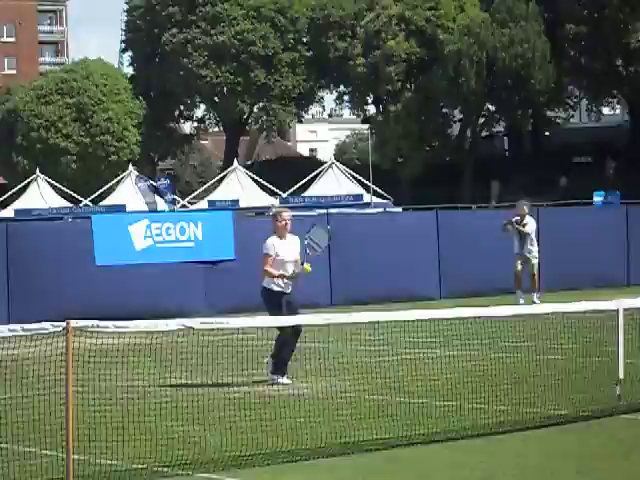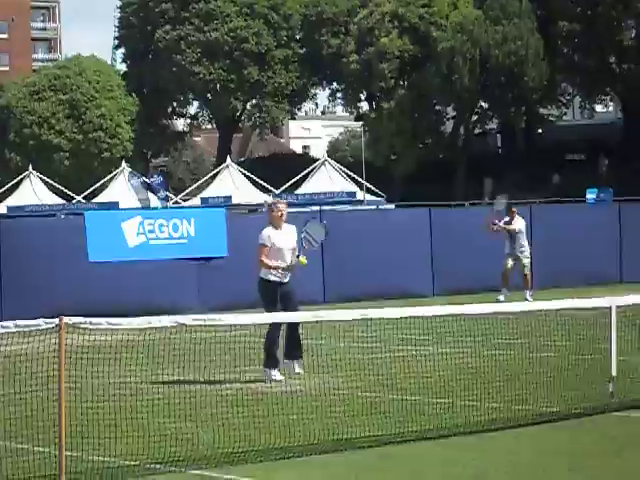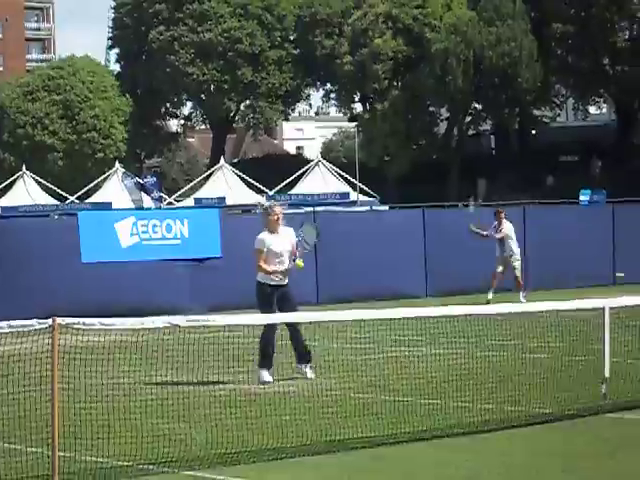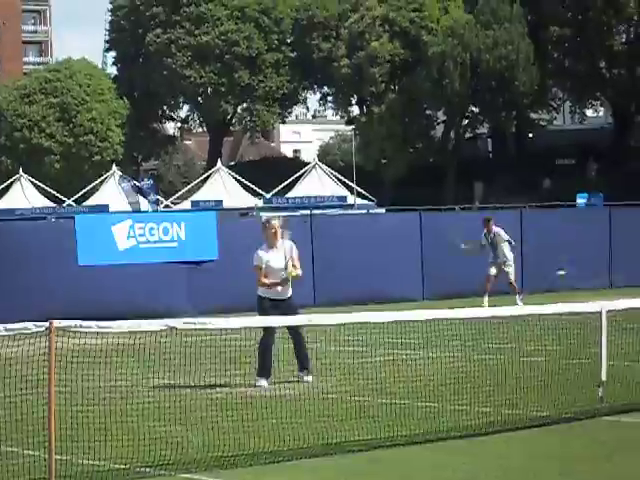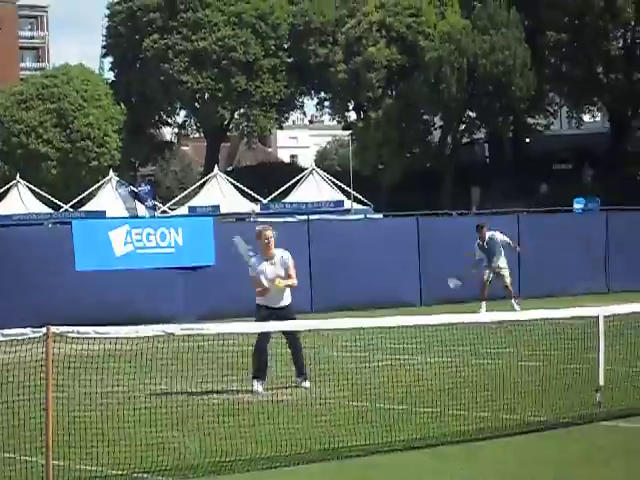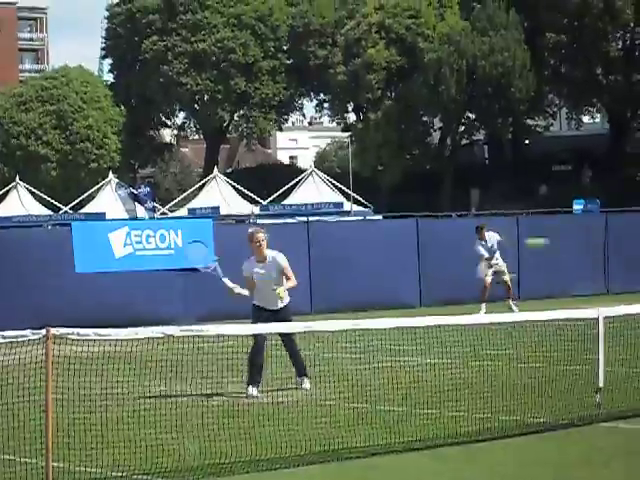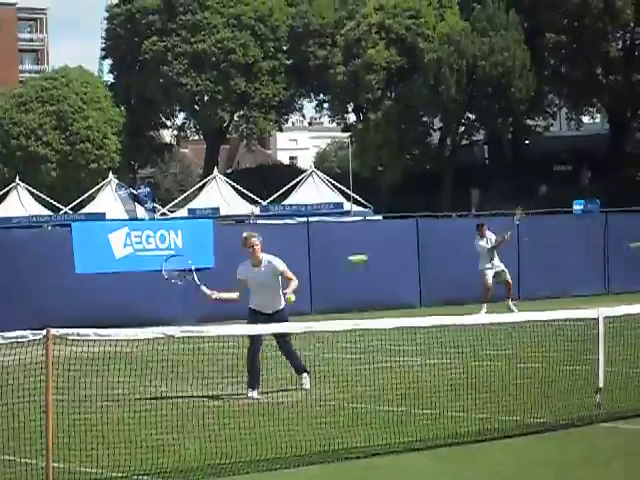
dt=0.1s
person 1, frame 1
left shoulder: (295, 240)
right shoulder: (271, 243)
right elbow: (266, 270)
left wrist: (301, 268)
right wrist: (283, 276)
left hip: (287, 292)
right hip: (272, 292)
left knee: (296, 328)
right knee: (285, 330)
left ankle: (277, 361)
right ankle: (277, 373)
person 1, frame 2
left shoulder: (292, 229)
right shoulder: (267, 233)
right elbow: (262, 261)
left wrist: (298, 259)
right wrist: (279, 266)
left hip: (285, 283)
right hip: (269, 283)
left knee: (294, 320)
right knee: (276, 322)
left ankle: (292, 359)
right ankle: (270, 367)
person 1, frame 3
left shoulder: (289, 232)
right shoulder: (262, 238)
left elbow: (295, 254)
right elbow: (260, 265)
left wrist: (293, 263)
right wrist: (278, 271)
left hip: (284, 287)
right hip: (266, 286)
left knee: (294, 324)
right knee: (271, 325)
left ankle: (304, 363)
right ankle: (264, 369)
person 1, frame 4
left shoulder: (289, 246)
right shoulder: (261, 254)
left elbow: (297, 271)
right elbow: (260, 281)
left wrist: (294, 273)
right wrist: (278, 283)
left hip: (286, 298)
right hip: (267, 300)
left knee: (297, 334)
right knee: (269, 333)
left ankle: (304, 371)
right ankle: (262, 376)
person 1, frame 5
left shoulder: (284, 256)
right shoulder: (256, 265)
left elbow: (294, 281)
right elbow: (258, 292)
left wrist: (283, 283)
right wrist: (263, 290)
left hip: (285, 307)
right hip: (264, 308)
left knee: (294, 341)
right knee: (263, 340)
left ankle: (302, 377)
right ankle: (258, 380)
person 1, frame 6
left shoulder: (278, 257)
right shoulder: (248, 265)
left elbow: (293, 281)
right elbow: (251, 291)
left wrist: (283, 288)
left hip: (281, 308)
right hip: (261, 309)
left knee: (290, 343)
right knee: (258, 343)
left ankle: (302, 376)
right ankle: (253, 385)
person 1, frame 7
left shoulder: (273, 262)
right shoulder: (242, 268)
left elbow: (293, 280)
left wrist: (289, 290)
right wrist: (219, 295)
left hip: (277, 311)
right hip: (256, 312)
left knee: (286, 347)
right knee: (254, 347)
left ankle: (302, 373)
right ankle: (252, 387)
